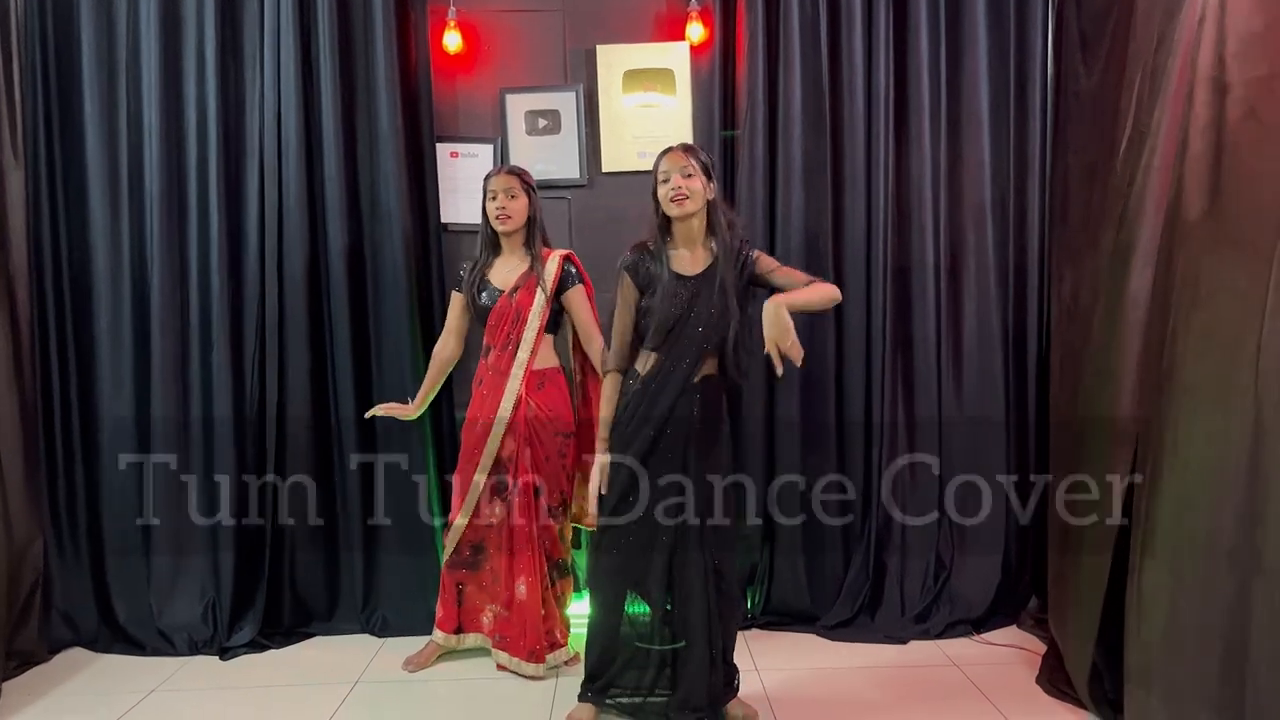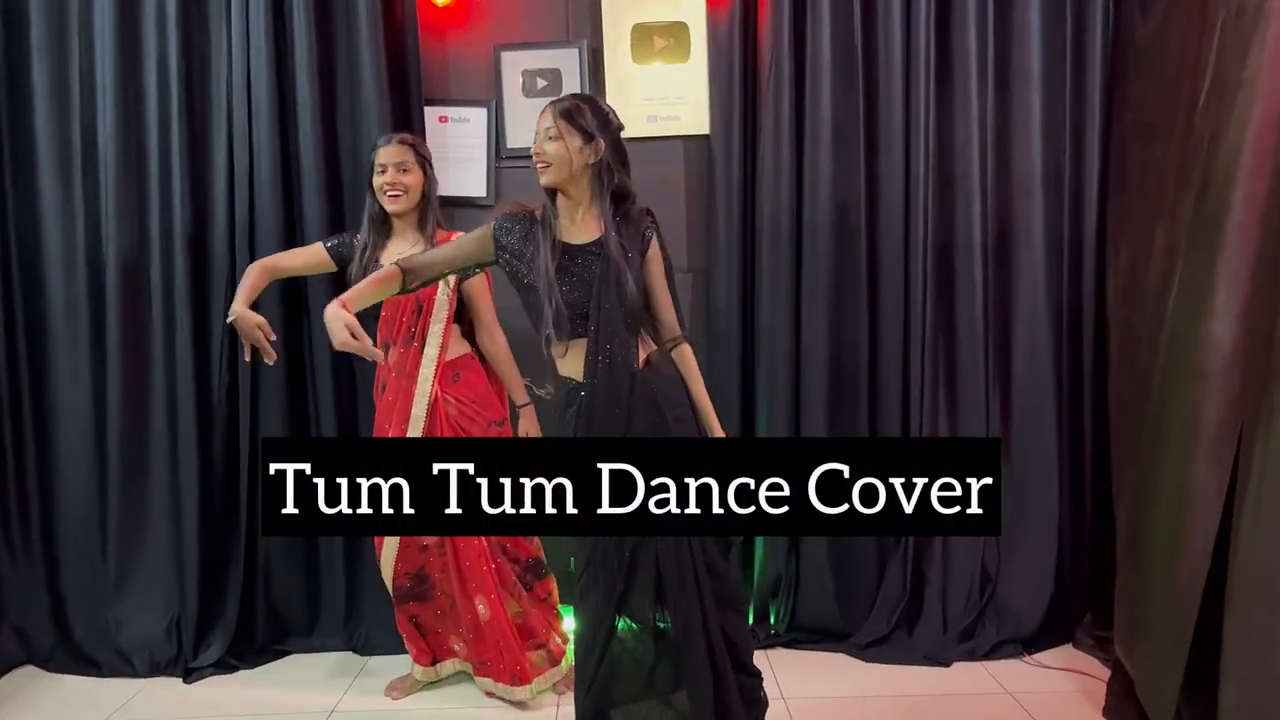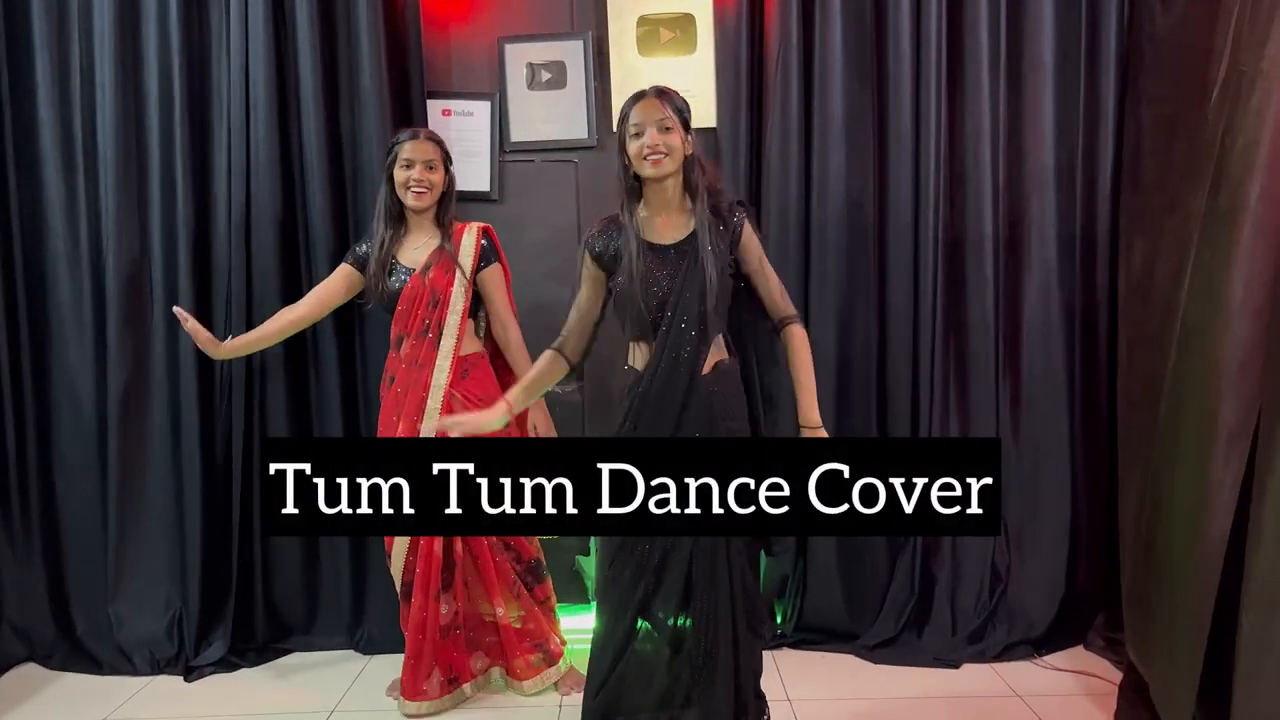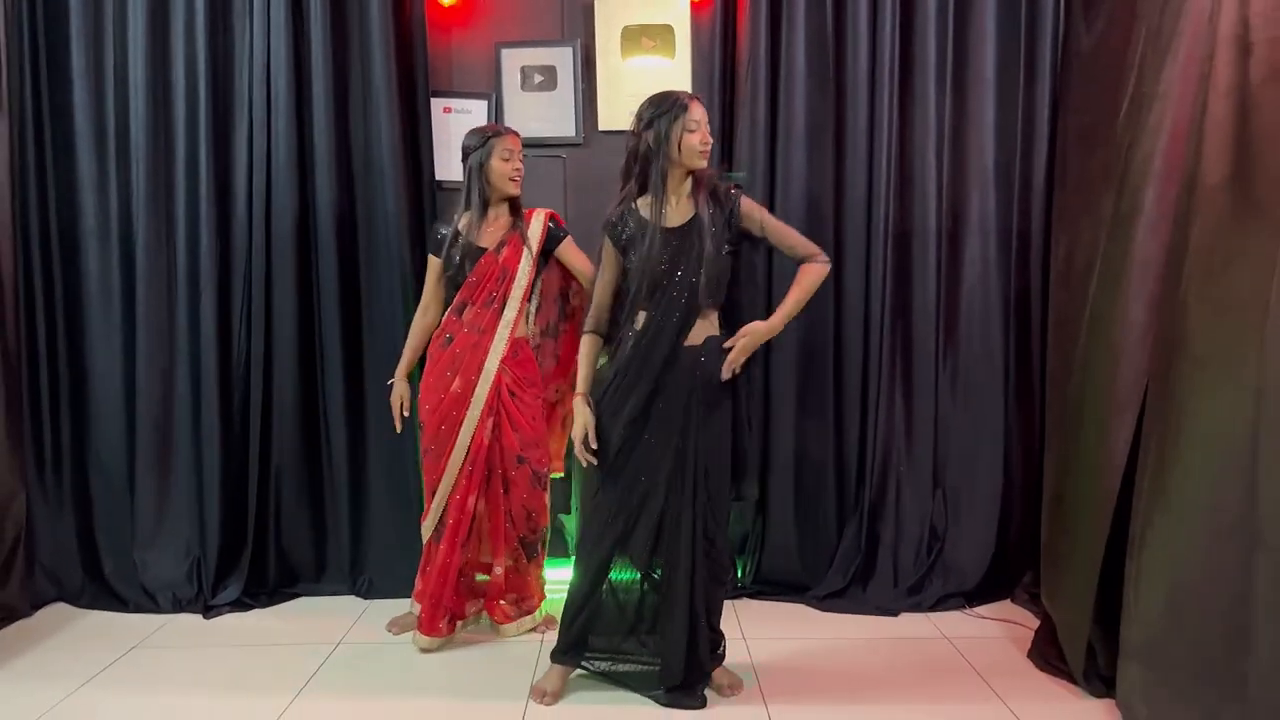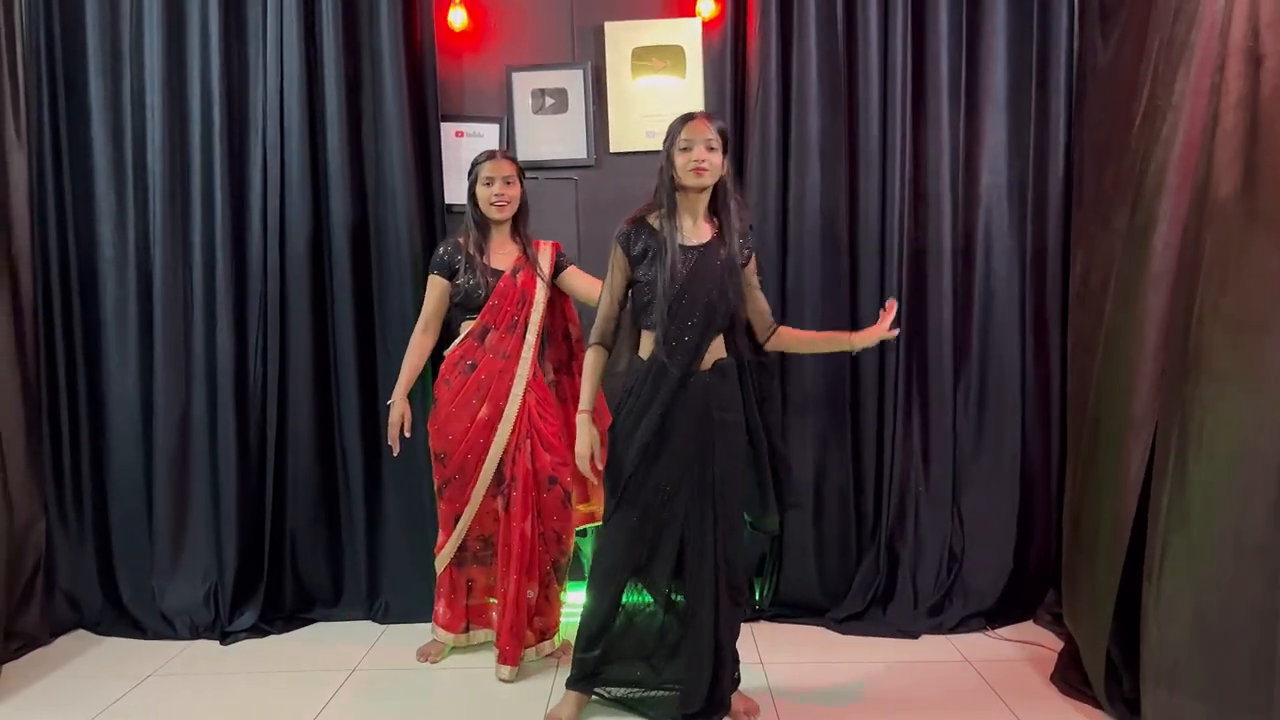
dt=1s
person 1, frame 1
left shoulder: (736, 257)
right shoulder: (640, 263)
left elbow: (831, 293)
right elbow: (616, 363)
left wrist: (783, 300)
right wrist: (602, 450)
left hip: (703, 419)
right hip: (641, 417)
left knee: (708, 553)
right knee: (622, 553)
person 1, frame 2
left shoulder: (636, 228)
right shoulder: (518, 233)
left elbow: (671, 335)
right elbow: (410, 270)
left wrist: (713, 430)
right wrist: (343, 303)
left hip: (658, 404)
right hip: (590, 415)
left knee: (696, 562)
right knee: (609, 570)
person 1, frame 3
left shoulder: (726, 224)
right shoulder: (609, 239)
left elbow: (787, 322)
right elbow: (567, 346)
left wrist: (812, 423)
right wrist: (496, 413)
left hip: (713, 407)
right hip: (644, 413)
left knee: (722, 571)
right knee: (631, 572)
person 1, frame 4
left shoulder: (724, 205)
right shoulder: (626, 223)
left elbow: (814, 260)
right elbow: (597, 320)
left wrist: (774, 322)
right wrist: (582, 398)
left hip: (706, 377)
right hip: (635, 378)
left knee: (699, 519)
right knee: (613, 516)
left ankle: (698, 655)
right ankle: (570, 652)
person 1, frame 5
left shoulder: (736, 242)
right shoulder: (637, 235)
left elbow: (766, 333)
right elbow: (603, 335)
left wrist: (857, 340)
right wrist: (586, 416)
left hip: (717, 401)
right hip: (648, 400)
left knee: (714, 544)
right knee: (625, 542)
person 2, frame 1
left shoulder: (558, 266)
right shoulder: (474, 271)
left elbow: (591, 337)
right elbow: (451, 343)
right wrist: (419, 404)
left hip: (543, 402)
right hip: (487, 403)
left knee: (538, 519)
right knee: (472, 513)
left ankle: (537, 638)
right ankle: (451, 630)
person 2, frame 2
left shoulder: (458, 248)
right shoulder: (359, 248)
left elbow: (489, 333)
right elbow: (268, 266)
left wrist: (524, 406)
right wrist: (241, 303)
left hip: (463, 400)
right hip: (398, 405)
left knee: (493, 529)
right knee: (407, 536)
left ankle: (541, 653)
right ankle: (433, 656)
person 2, frame 3
left shoulder: (474, 241)
right shoulder: (374, 251)
left elbow: (504, 326)
right elbow: (306, 309)
left wrist: (532, 398)
right wrist: (228, 347)
left hip: (471, 397)
right hip: (405, 402)
left knee: (496, 527)
right knee: (417, 536)
left ankle: (541, 655)
right ankle: (441, 663)
person 2, frame 4
left shoulder: (540, 226)
right shoulder: (449, 233)
left elbow: (594, 280)
right elbow: (429, 309)
right wrist: (401, 374)
left hip: (512, 370)
right hip: (451, 368)
left knee: (517, 485)
right knee: (450, 484)
left ankle: (515, 603)
right ankle: (438, 601)
person 2, frame 5
left shoulder: (544, 256)
right shoulder: (453, 254)
left elbow: (604, 294)
right elbow: (426, 327)
right wrist: (400, 393)
left hip: (525, 394)
right hip: (464, 392)
left knee: (539, 505)
right knee: (464, 507)
left ankle: (531, 628)
right ankle: (455, 623)
